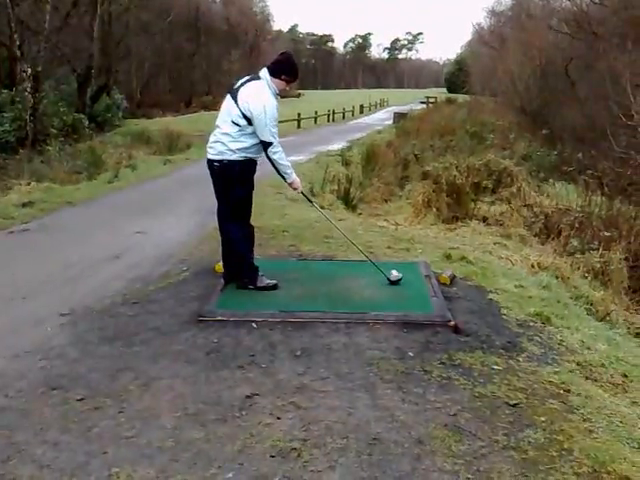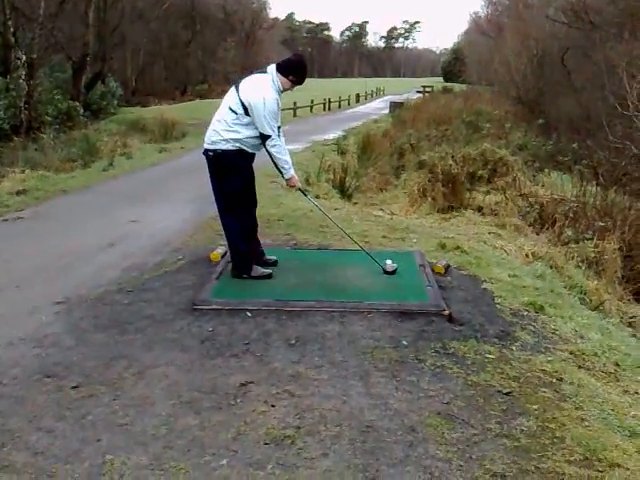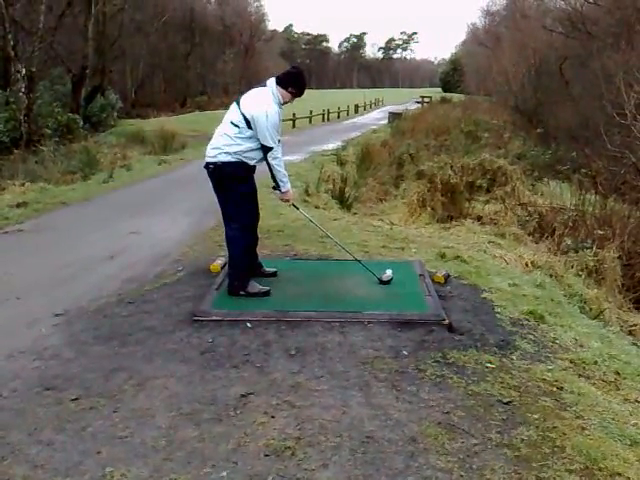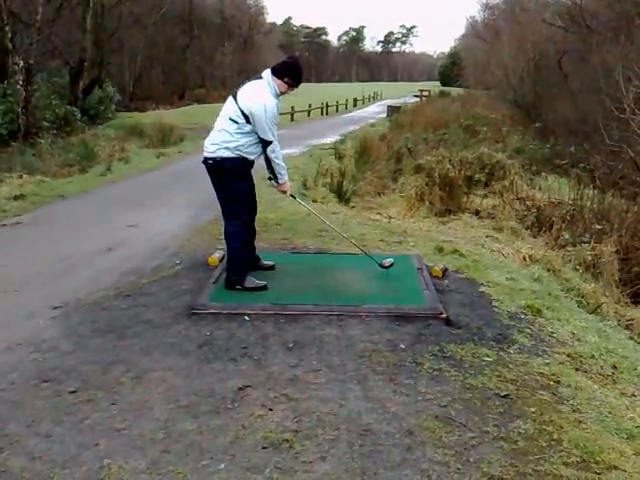
dt=1s
person 1, frame 1
left shoulder: (250, 83)
right shoulder: (264, 100)
right elbow: (271, 145)
right wrist: (291, 176)
left hip: (221, 157)
right hip: (233, 162)
left knee: (230, 218)
right knee: (239, 220)
left ankle: (233, 271)
right ankle: (247, 275)
person 1, frame 2
left shoulder: (264, 82)
right shoulder: (265, 94)
left elbow: (275, 133)
right elbow: (270, 139)
left wrist: (288, 167)
right wrist: (288, 173)
left hip: (235, 150)
right hip: (226, 152)
left knee: (247, 206)
right knee: (235, 209)
left ankle: (253, 253)
right ankle: (243, 265)
person 1, frame 3
left shoulder: (262, 94)
right shoulder: (268, 108)
left elbow: (270, 146)
right elbow: (272, 151)
left wrist: (280, 182)
right wrist: (284, 186)
left hip: (232, 162)
right hip: (228, 165)
left knee: (249, 217)
right knee: (239, 222)
left ankle: (251, 265)
right ankle: (239, 282)
person 1, frame 4
left shoulder: (260, 86)
right shoulder: (265, 101)
left elbow: (268, 140)
right elbow: (270, 144)
left wrist: (275, 173)
right wrist: (282, 178)
left hip: (230, 156)
right hip: (225, 159)
left knee: (247, 211)
right knee: (238, 216)
left ankle: (248, 258)
right ankle: (236, 276)
